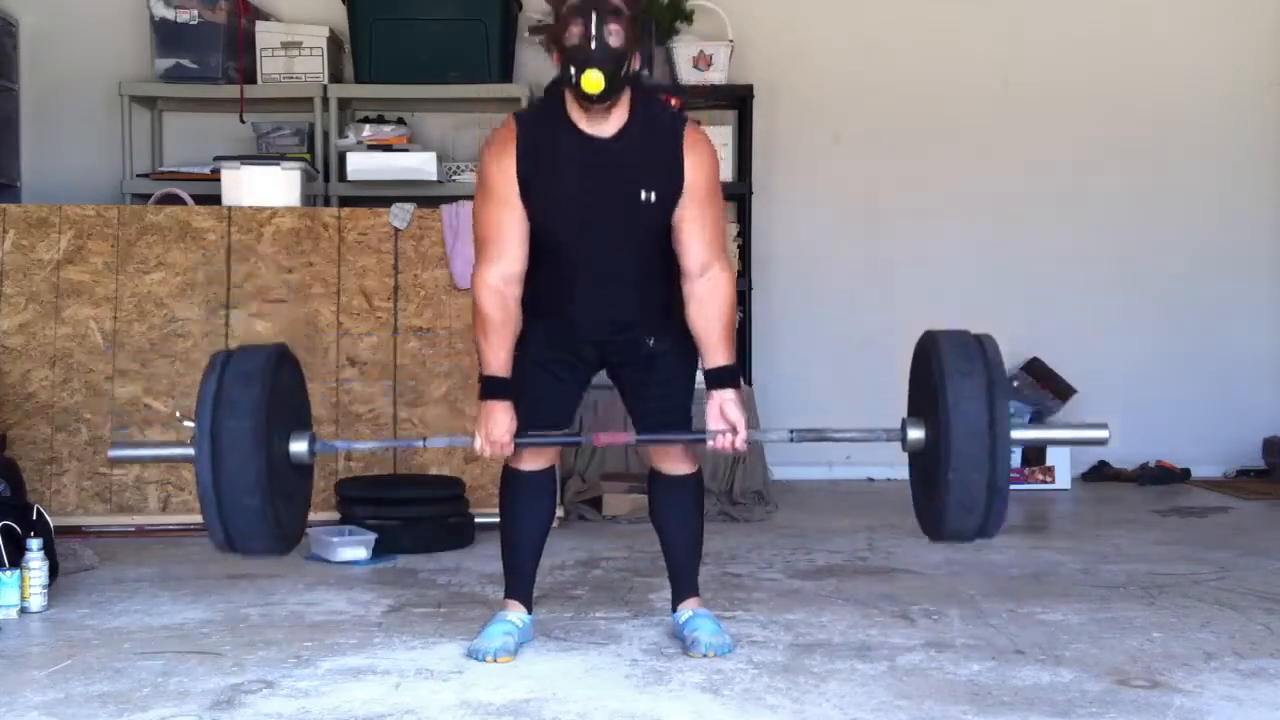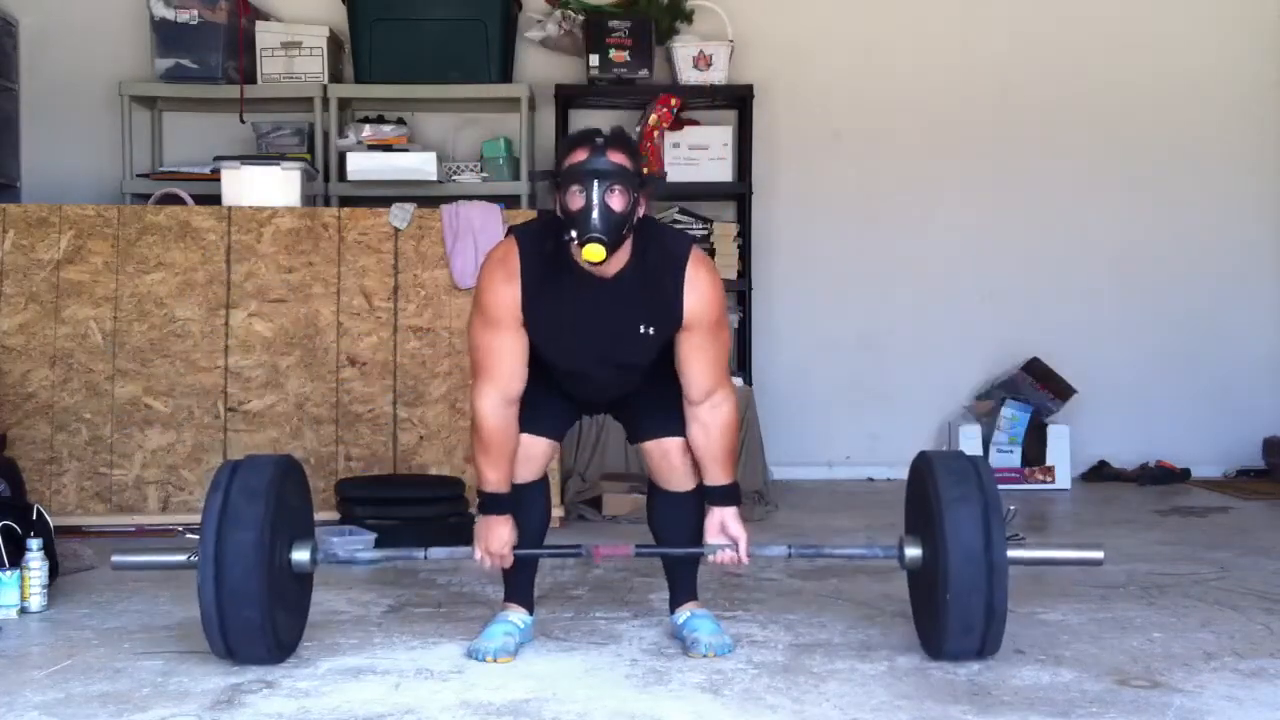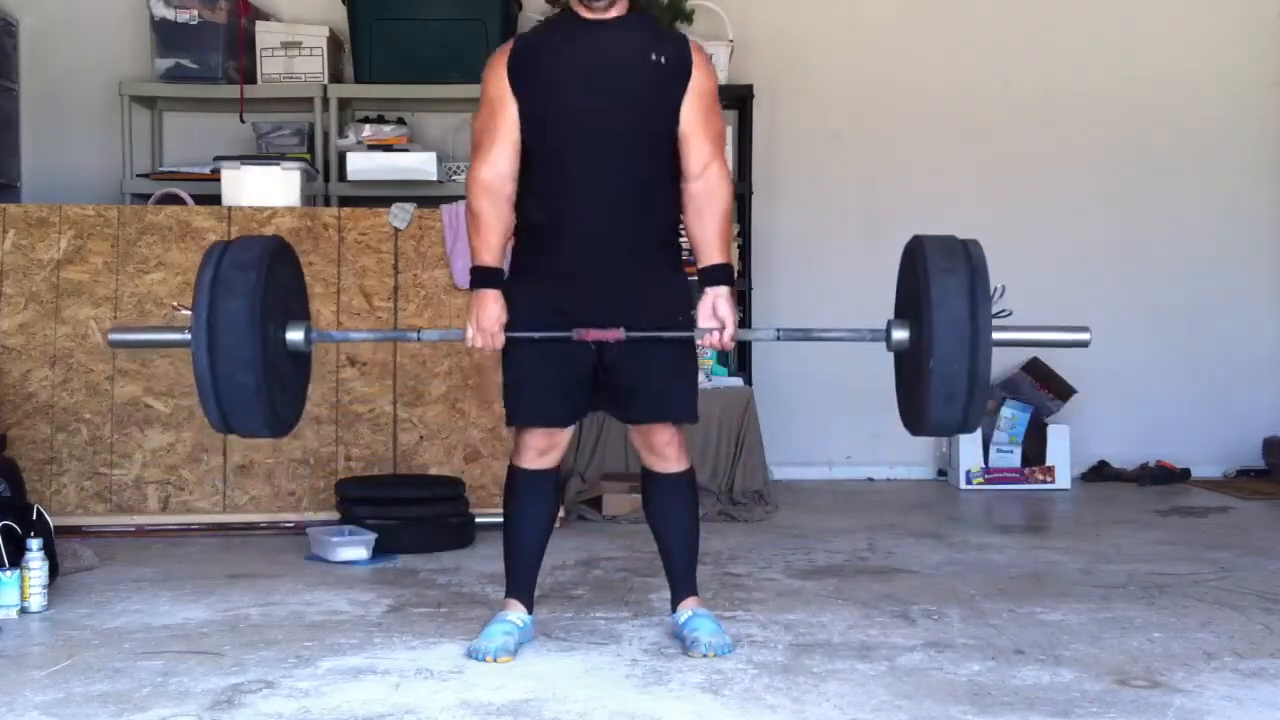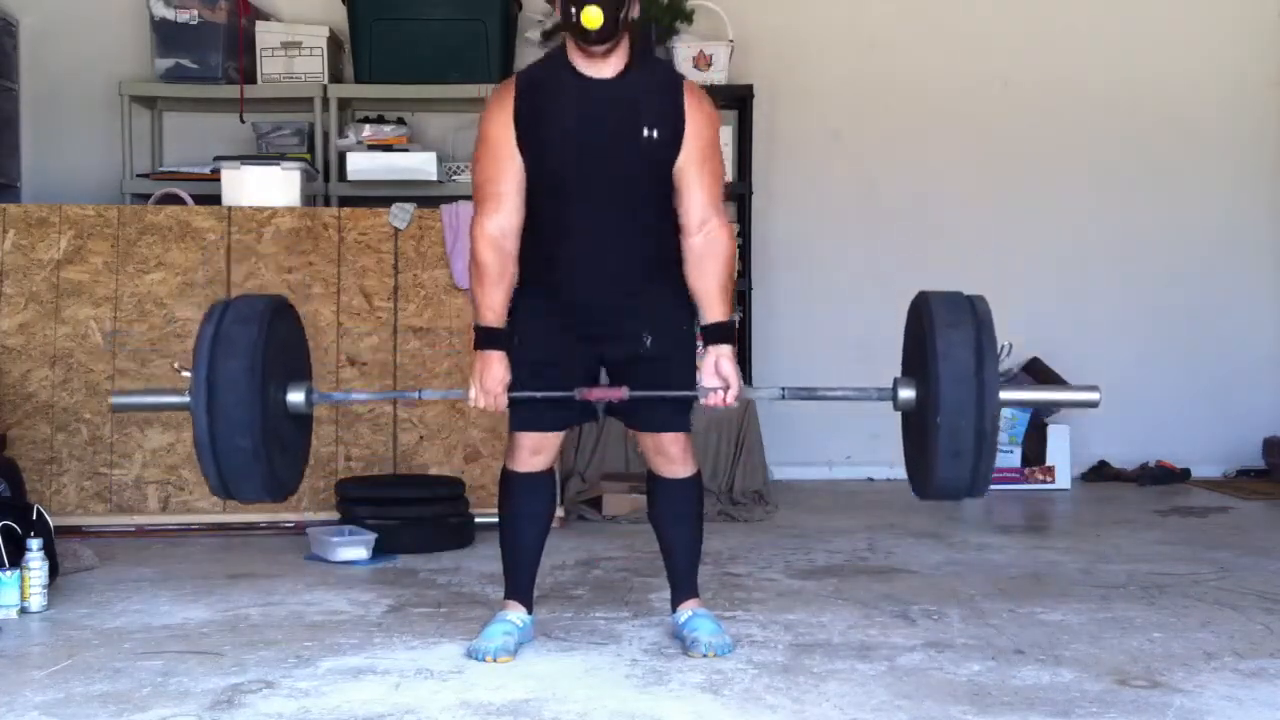
dt=0.7s
person 1, frame 1
left shoulder: (682, 145)
right shoulder: (513, 144)
left elbow: (706, 272)
right elbow: (500, 278)
left wrist: (723, 383)
right wrist: (495, 393)
left hip: (651, 322)
right hip: (549, 322)
left knee: (673, 452)
right knee: (531, 454)
left ankle: (688, 606)
right ankle: (516, 609)
person 1, frame 2
left shoulder: (689, 274)
right shoulder: (511, 267)
left elbow: (708, 398)
right elbow: (496, 397)
left wrist: (722, 501)
right wrist: (493, 508)
left hip: (648, 375)
right hip: (549, 375)
left knee: (675, 459)
right knee: (522, 458)
left ankle: (687, 607)
right ankle: (516, 609)
person 1, frame 3
left shoulder: (677, 54)
right shoulder: (519, 58)
left elbow: (704, 174)
right elbow: (492, 175)
left wrist: (718, 282)
right wrist: (486, 284)
left hip: (650, 291)
right hip: (544, 292)
left knee: (663, 443)
right knee: (537, 445)
left ankle: (688, 604)
right ankle: (517, 608)
person 1, frame 4
left shoulder: (679, 101)
right shoulder: (516, 102)
left elbow: (704, 226)
right elbow: (496, 229)
left wrist: (719, 336)
right wrist: (490, 345)
left hip: (651, 304)
right hip: (547, 308)
left knee: (670, 447)
right knee: (529, 449)
left ankle: (688, 605)
right ankle: (516, 608)
